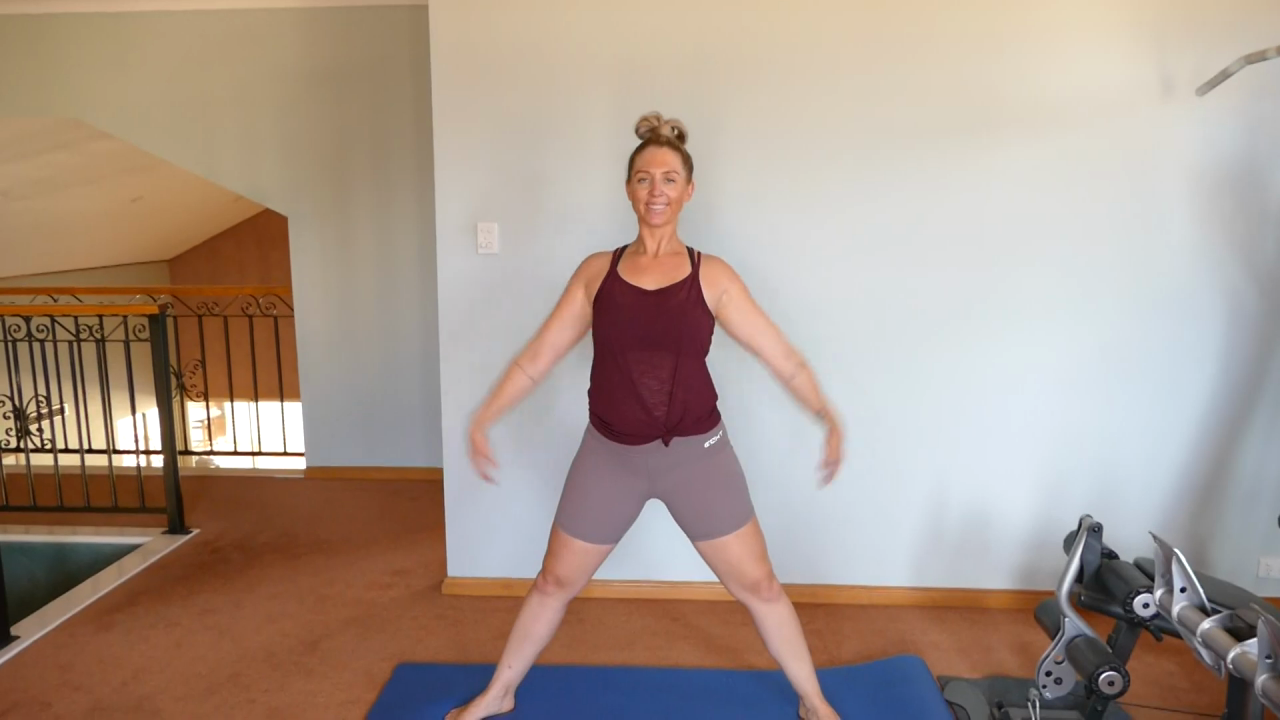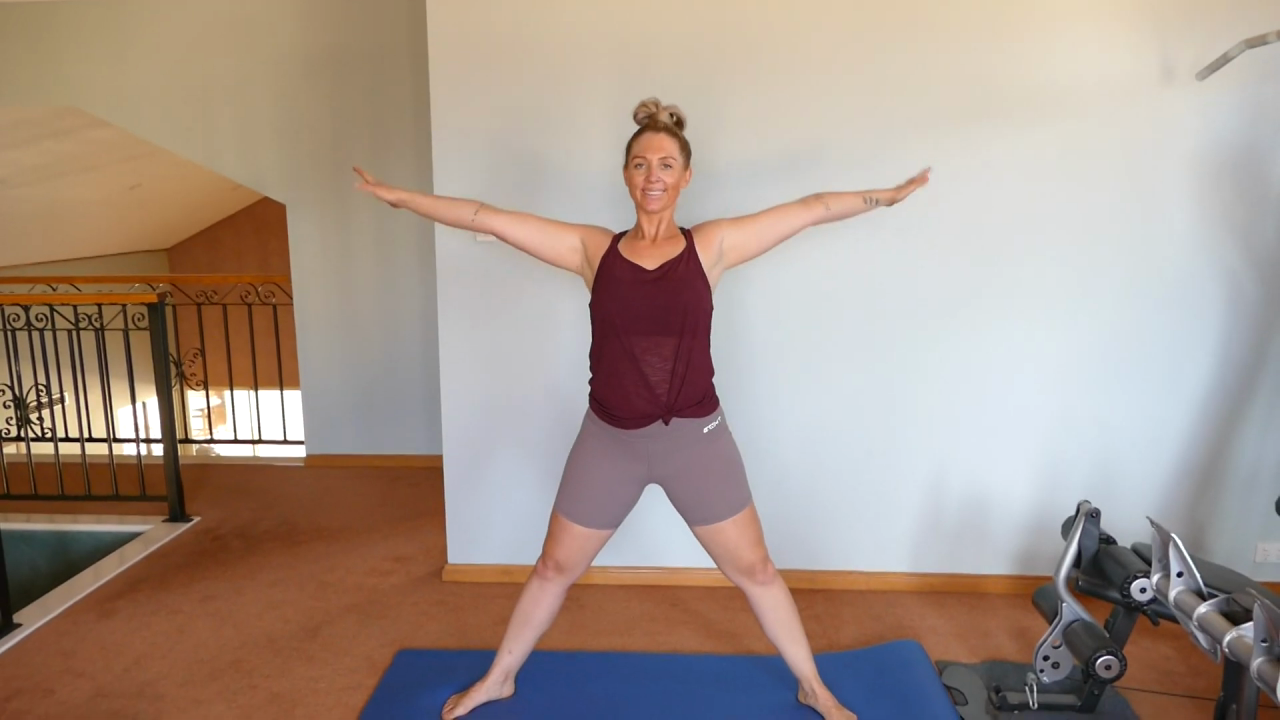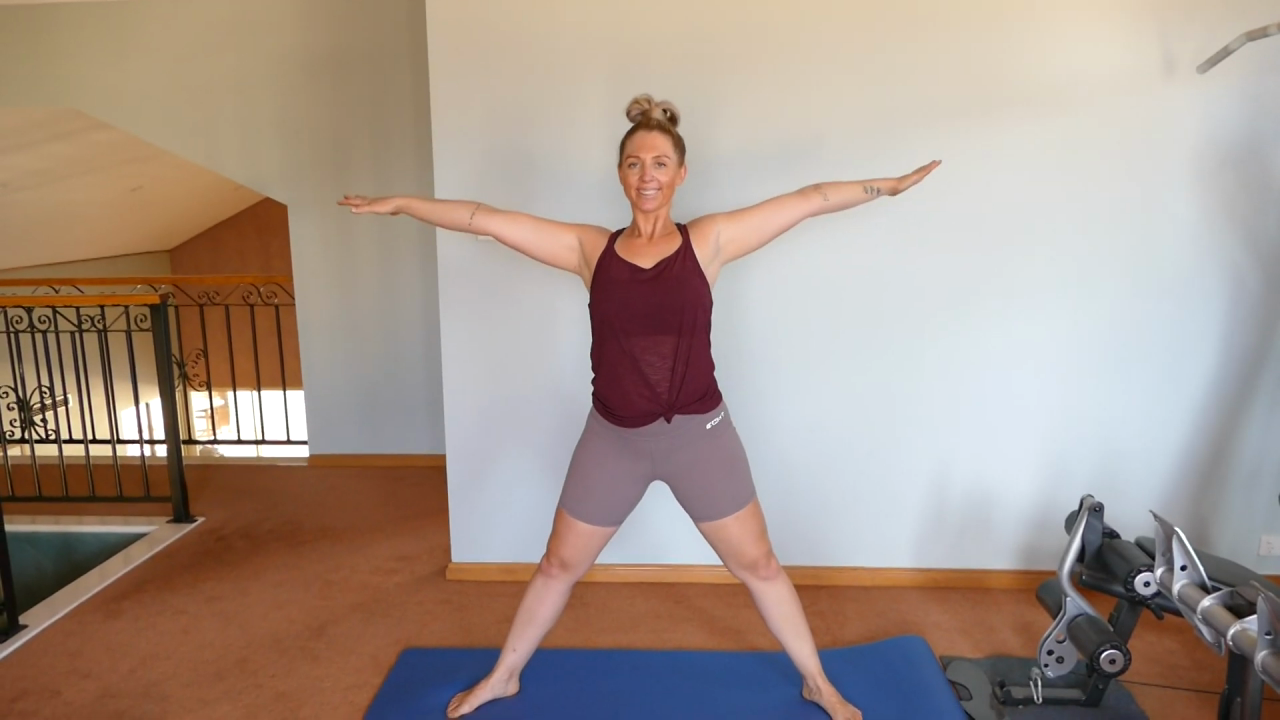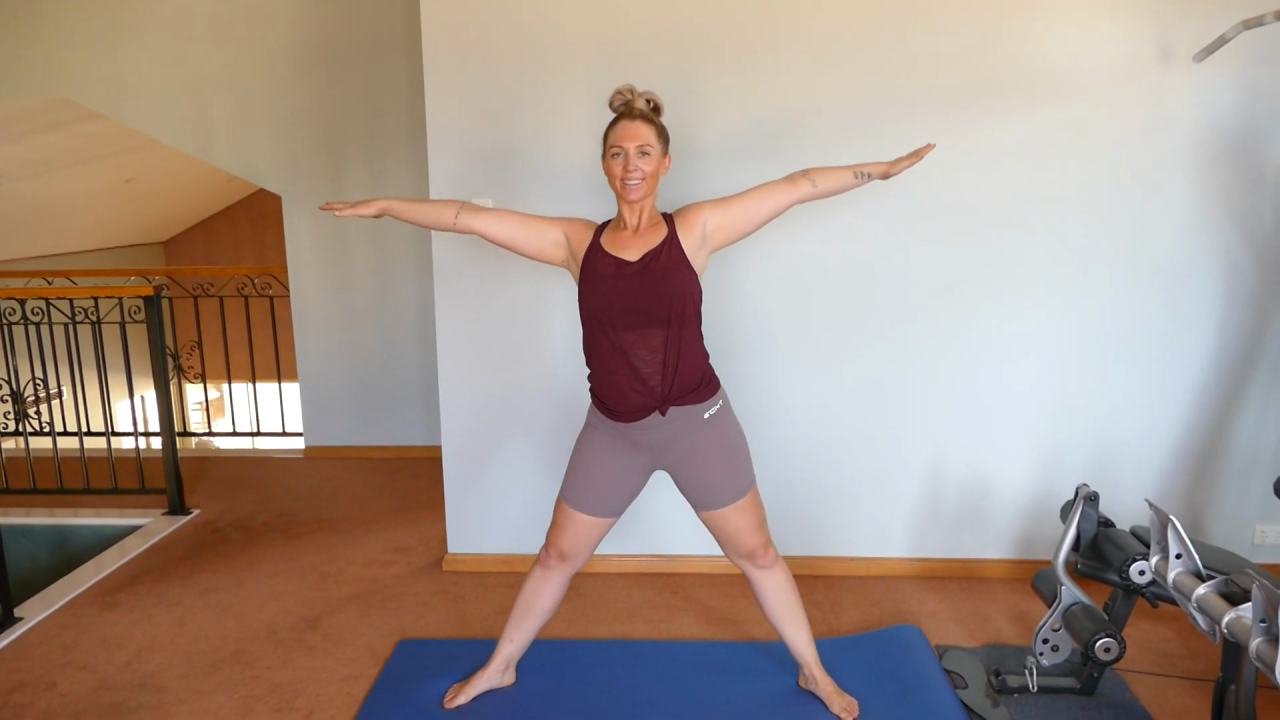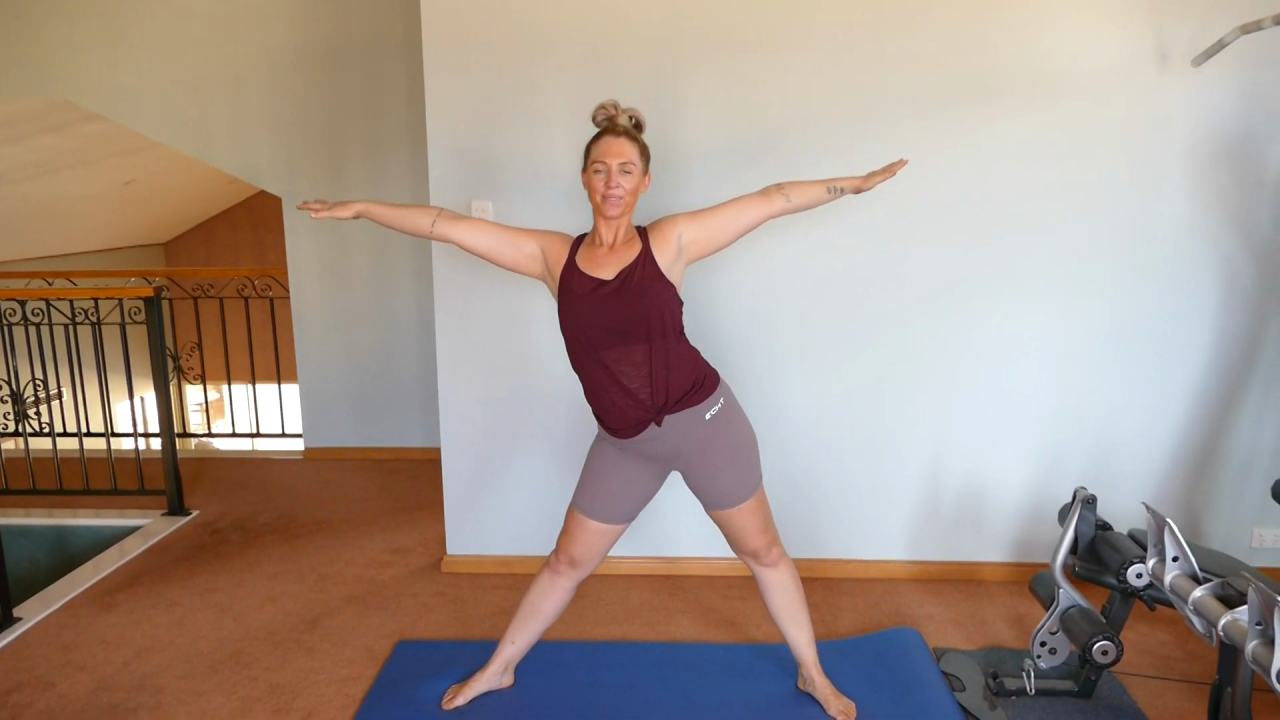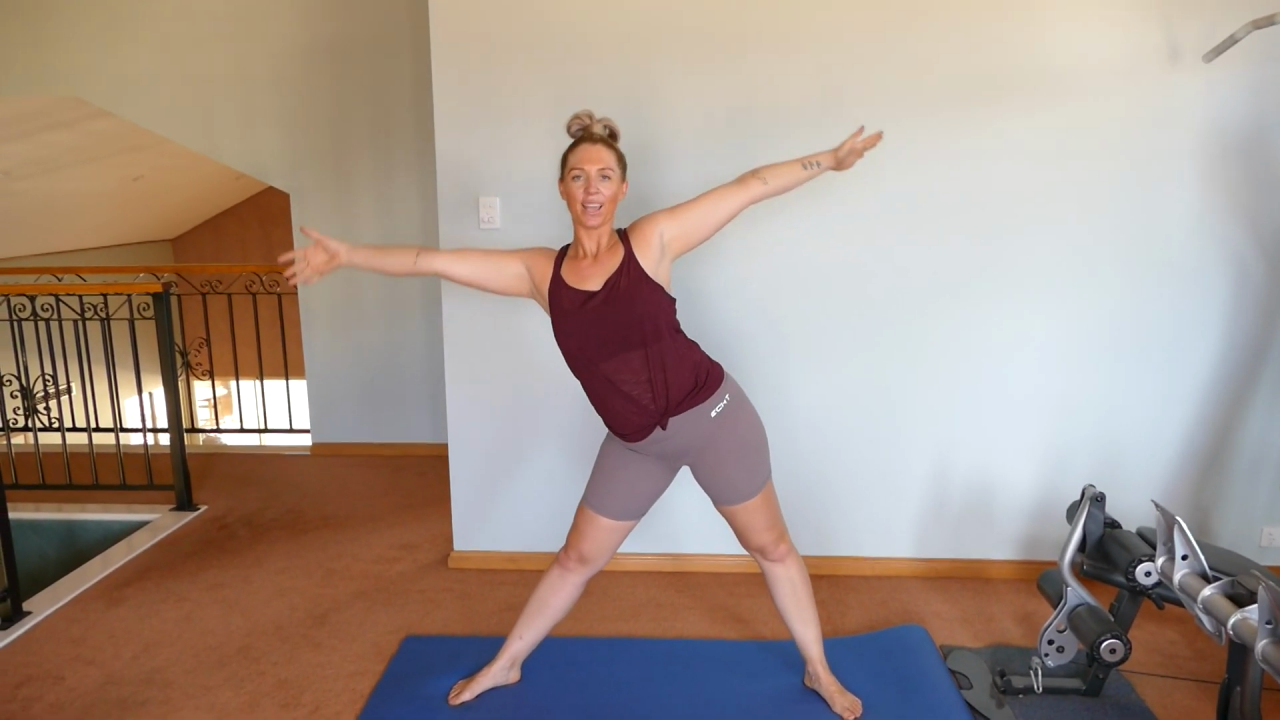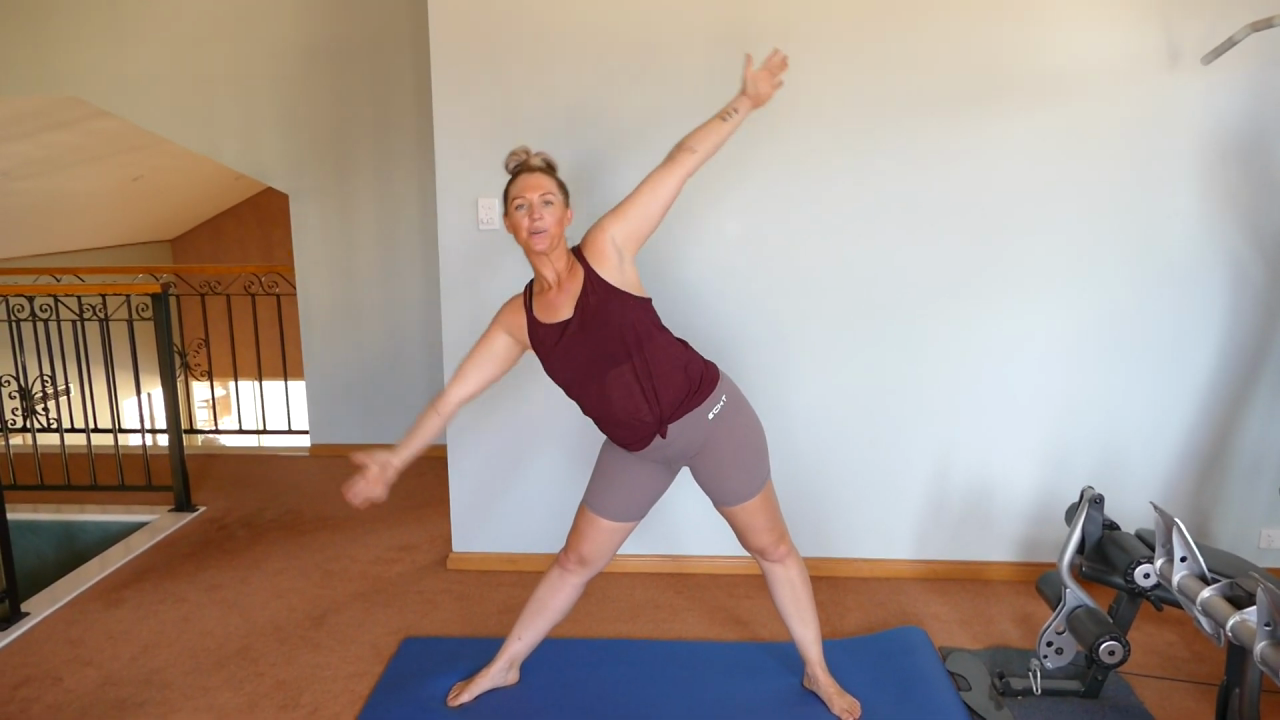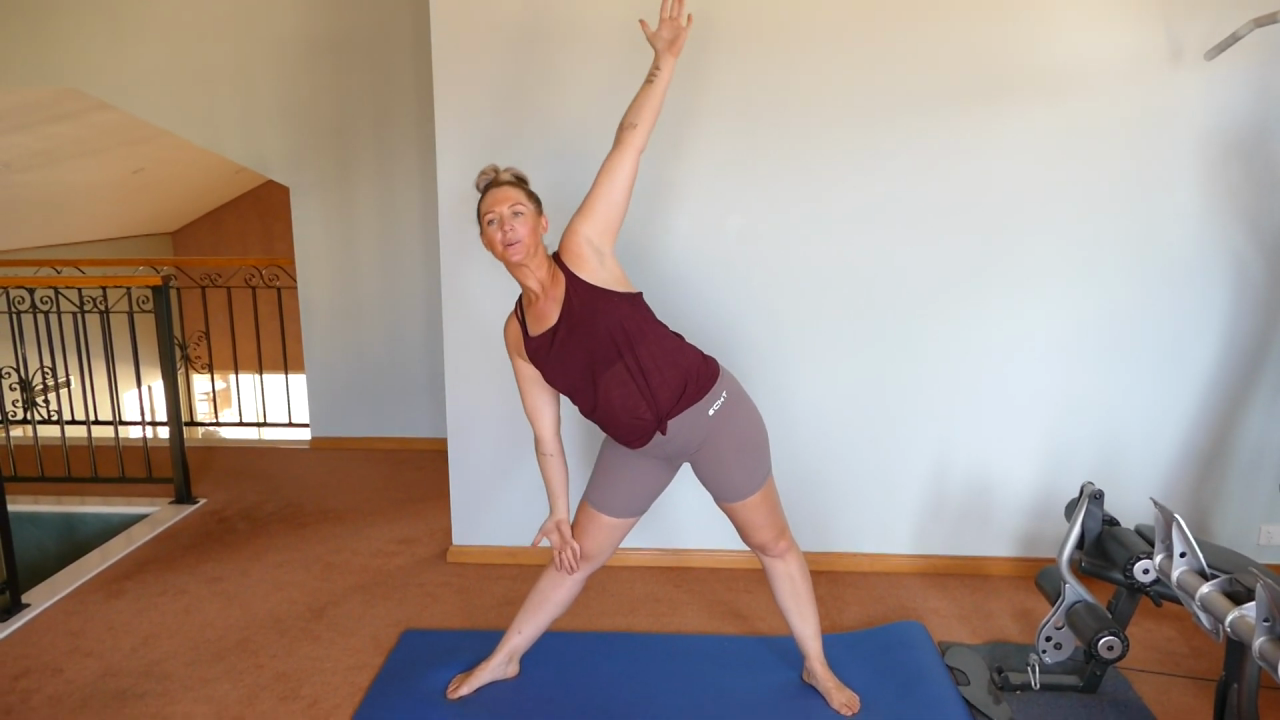
dt=0.5s
person 1, frame 1
left shoulder: (711, 276)
right shoulder: (597, 271)
left elbow: (776, 349)
right elbow: (541, 353)
left wrist: (827, 418)
right wrist: (485, 417)
left hip: (697, 452)
right hip: (609, 454)
left knee: (759, 585)
right knee: (555, 583)
person 1, frame 2
left shoulder: (711, 245)
right shoulder: (592, 248)
left elbow: (811, 209)
right elbow: (489, 218)
left wrist: (884, 196)
right wrist: (401, 196)
left hip: (695, 437)
right hip: (609, 440)
left knee: (755, 570)
right knee: (554, 567)
person 1, frame 3
left shoulder: (708, 241)
right shoulder: (590, 248)
left elbow: (808, 200)
right elbow: (486, 219)
left wrist: (888, 185)
right wrist: (398, 203)
left hip: (699, 434)
right hip: (613, 438)
left knee: (757, 565)
right knee: (559, 565)
person 1, frame 4
left shoulder: (694, 229)
right shoulder: (577, 241)
left elbow: (795, 187)
right elbow: (470, 217)
left wrist: (878, 168)
right wrist: (382, 206)
left hip: (697, 423)
right hip: (612, 432)
left knee: (756, 553)
right knee: (558, 555)
right ankle: (500, 666)
person 1, frame 5
left shoulder: (669, 241)
right shoulder: (554, 256)
left elbow: (771, 200)
right elbow: (448, 225)
left wrist: (852, 183)
right wrist: (360, 207)
left hip: (704, 421)
right hip: (624, 443)
left knee: (763, 551)
right knee: (568, 561)
right ankle: (497, 669)
person 1, frame 6
left shoulder: (651, 240)
right shoulder: (540, 271)
left elbow: (747, 189)
right elbow: (433, 260)
left wrist: (827, 160)
right wrist: (347, 254)
left hip: (711, 416)
right hip: (635, 443)
left knee: (771, 546)
right knee: (577, 558)
left ankle: (819, 671)
right ankle: (504, 665)
person 1, frame 7
left shoulder: (605, 252)
right shoulder: (515, 318)
left elbow: (677, 166)
right elbow: (457, 392)
left wrist: (744, 102)
right wrist: (396, 458)
left hip: (708, 412)
right hip: (636, 443)
left knee: (771, 546)
right knee: (578, 560)
right ankle: (503, 665)
person 1, frame 8
left shoulder: (584, 250)
right shoulder: (517, 332)
left elbow: (629, 142)
right elbow: (546, 434)
left wrist: (664, 60)
right wrist: (558, 513)
left hip: (708, 410)
right hip: (637, 444)
left knee: (772, 543)
right knee: (577, 555)
right ankle: (504, 659)
